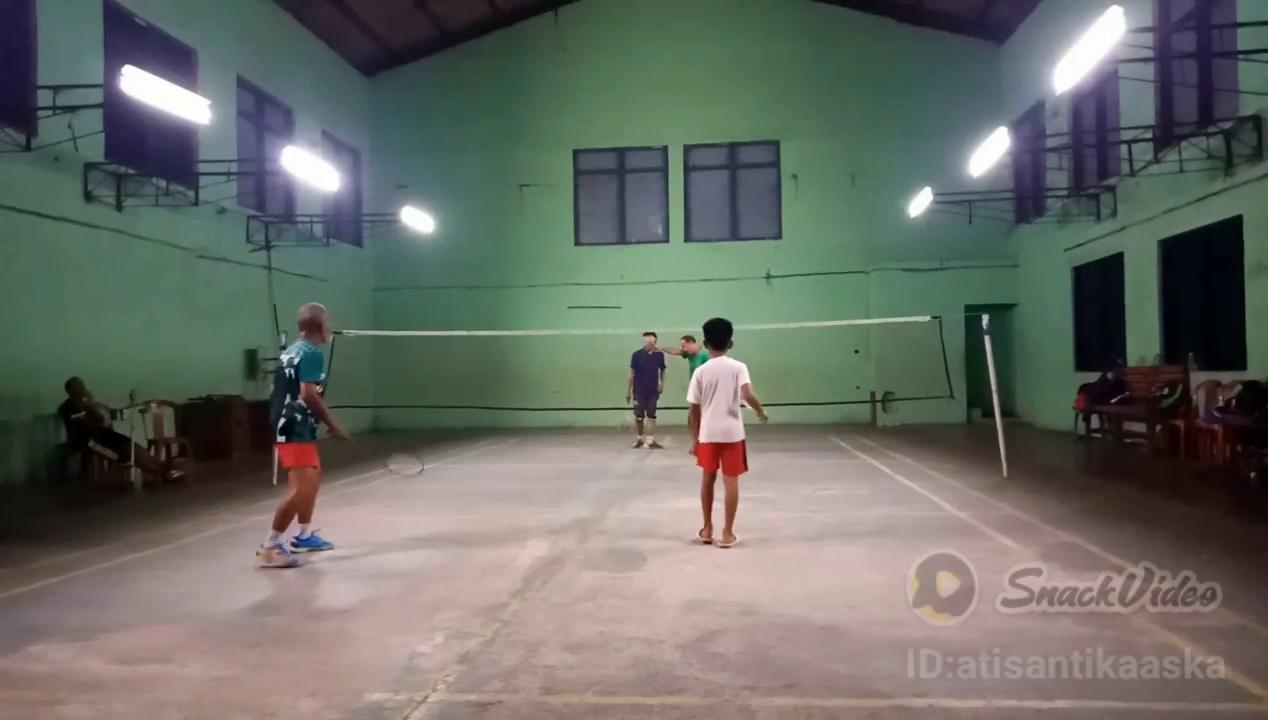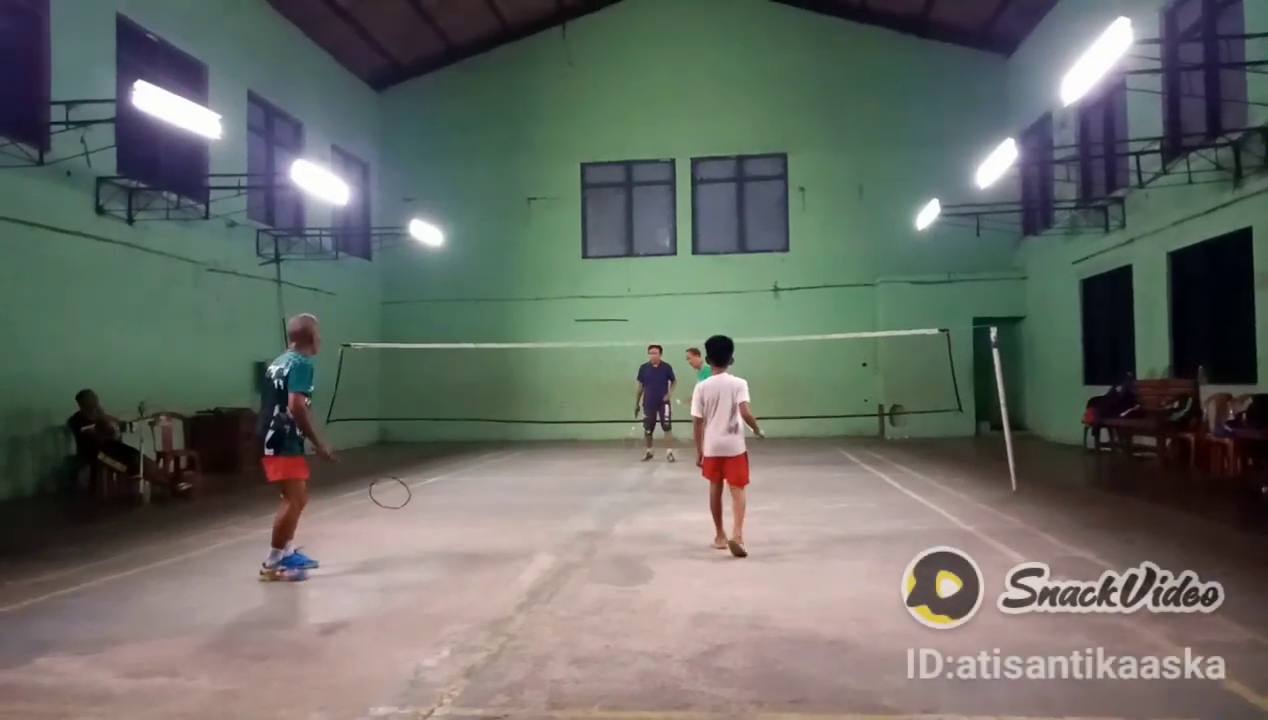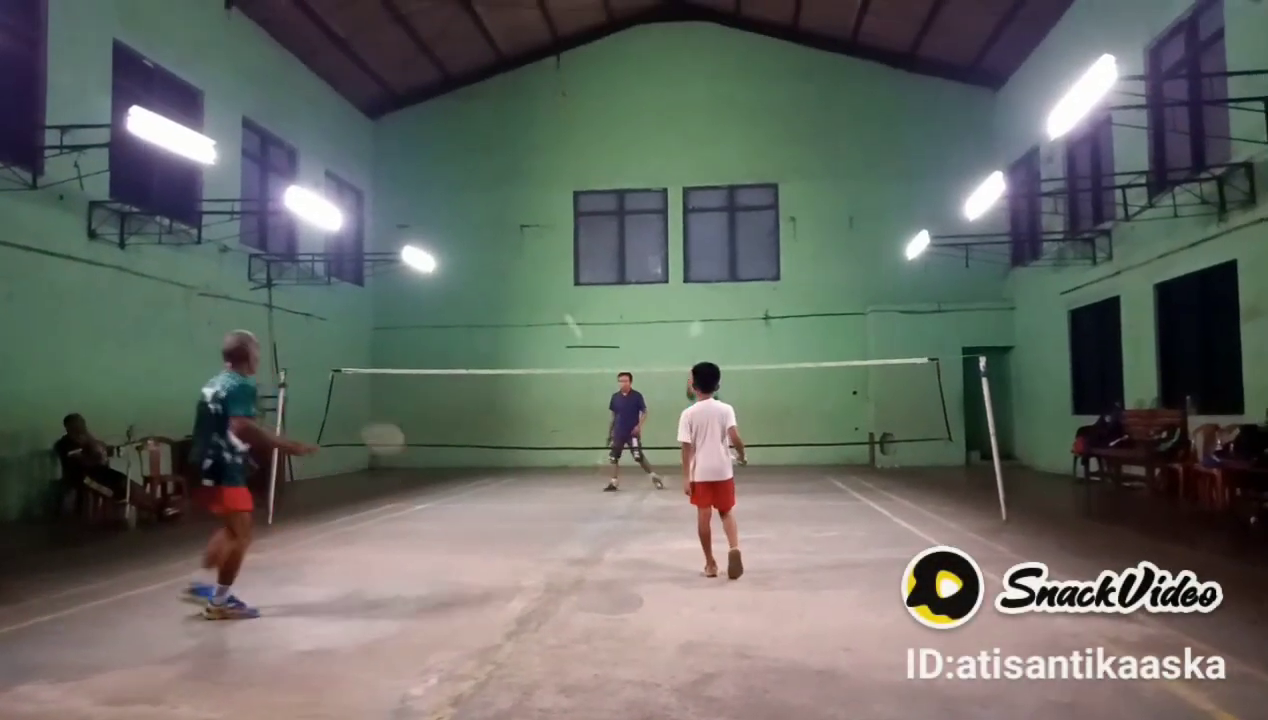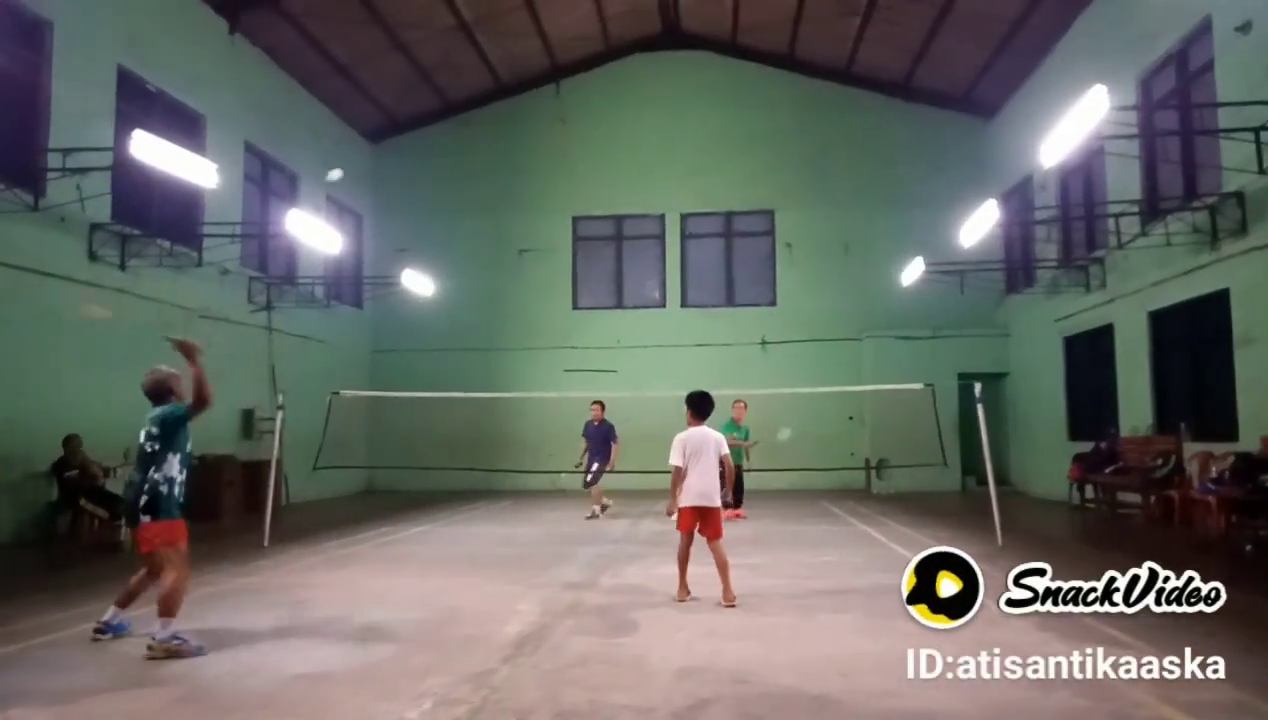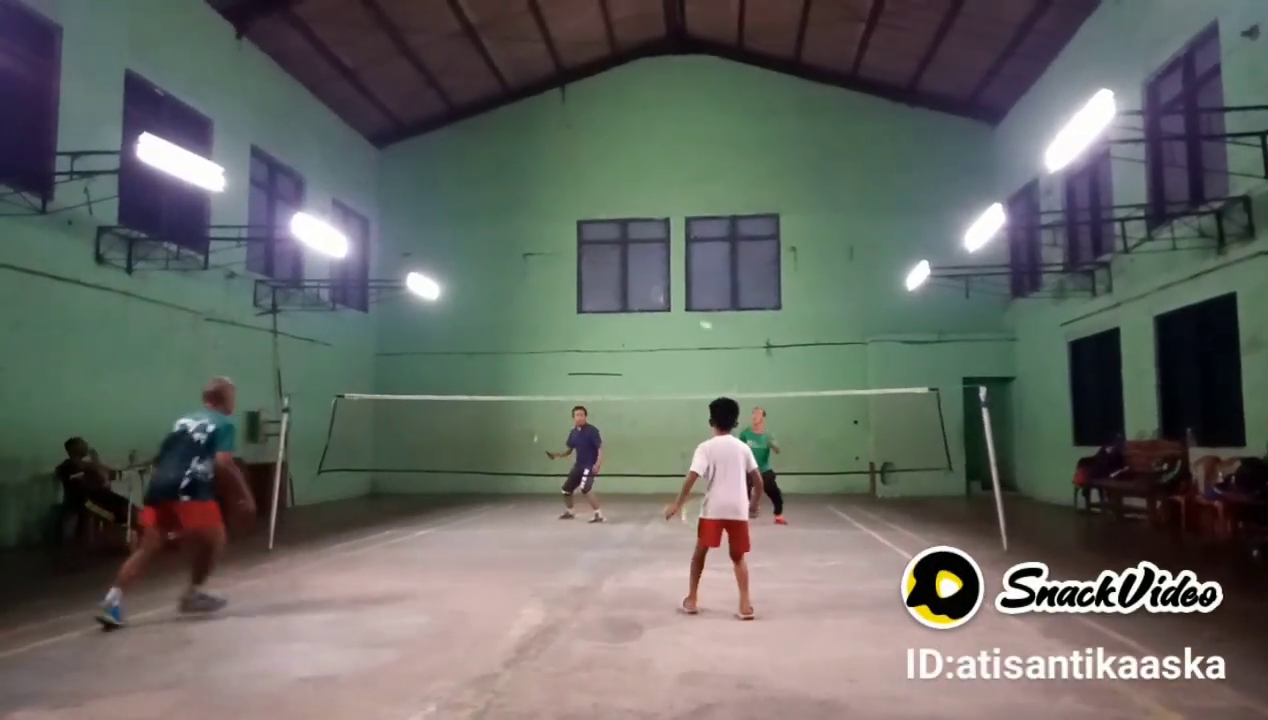
dt=0.7s
person 1, frame 1
left shoulder: (291, 351)
right shoulder: (312, 353)
left elbow: (276, 390)
right elbow: (309, 395)
right wrist: (333, 425)
left hip: (286, 427)
right hip: (296, 431)
left knee: (312, 478)
right knee: (299, 488)
left ankle: (304, 535)
right ankle: (271, 546)
person 1, frame 2
left shoulder: (278, 363)
right shoulder: (302, 364)
right elbow: (297, 406)
right wrist: (318, 443)
left hip: (273, 440)
right hip: (285, 443)
left knee: (296, 498)
right knee: (294, 501)
left ankle: (287, 553)
right ankle: (272, 564)
person 1, frame 3
left shoulder: (213, 385)
right shoulder: (241, 386)
right elbow: (242, 427)
left wrist: (249, 449)
right wrist: (285, 445)
left hip: (208, 467)
right hip: (225, 470)
left knee: (230, 530)
right knee: (240, 535)
left ankle: (202, 582)
right ankle: (221, 600)
person 1, frame 4
left shoulder: (160, 419)
right shoulder: (166, 416)
right elbow: (203, 402)
right wrist: (194, 361)
left hip: (148, 504)
right hip: (158, 506)
left knee: (155, 568)
right knee: (176, 569)
left ankle: (110, 622)
right ankle: (165, 637)
person 1, frame 5
left shoulder: (184, 421)
right shoulder: (224, 424)
left elbow: (161, 456)
right elbow: (223, 462)
right wrist: (244, 494)
left hip: (159, 488)
right hip: (190, 491)
left knee: (147, 550)
right knee: (215, 540)
left ankle: (111, 603)
right ankle: (193, 594)
person 2, frame 1
left shoulder: (701, 371)
right shoulder: (738, 367)
left elbow: (694, 409)
right elbow: (748, 395)
left wrist: (694, 438)
right wrist: (761, 412)
left hip: (708, 434)
right hip: (732, 433)
left knee: (708, 479)
right knee: (731, 481)
left ankle: (707, 529)
right ankle: (727, 533)
person 2, frame 2
left shoulder: (702, 387)
right shoulder: (739, 384)
left elbow: (698, 422)
right elbow: (745, 414)
left wrist: (699, 450)
right wrist: (758, 431)
left hip: (712, 447)
right hip: (734, 446)
left knee: (716, 490)
right knee: (738, 491)
left ankle: (720, 535)
right ankle: (736, 534)
person 2, frame 3
left shoulder: (689, 413)
right shoulder: (726, 409)
left elbow: (686, 447)
right elbow: (735, 438)
left wrist: (686, 477)
right wrist: (742, 456)
left hip: (700, 473)
right hip: (723, 471)
left knee: (704, 516)
right knee: (726, 513)
left ankle: (710, 563)
right ankle: (734, 549)
person 2, frame 4
left shoulder: (682, 438)
right shoulder: (718, 437)
left elbow: (677, 471)
right elbow: (730, 466)
left wrist: (672, 499)
right wrist: (727, 491)
left hip: (688, 498)
right hip: (712, 498)
left knee: (685, 542)
right knee: (716, 544)
left ankle: (682, 588)
right ankle: (727, 592)
person 2, frame 5
left shoulder: (706, 447)
right shoulder: (743, 448)
left elbow: (692, 477)
right elbow: (758, 480)
left wrist: (677, 504)
right wrist: (754, 503)
left hip: (713, 509)
right hip: (739, 510)
left knee: (700, 553)
right knee: (738, 557)
left ankle: (692, 599)
right ankle: (745, 605)
